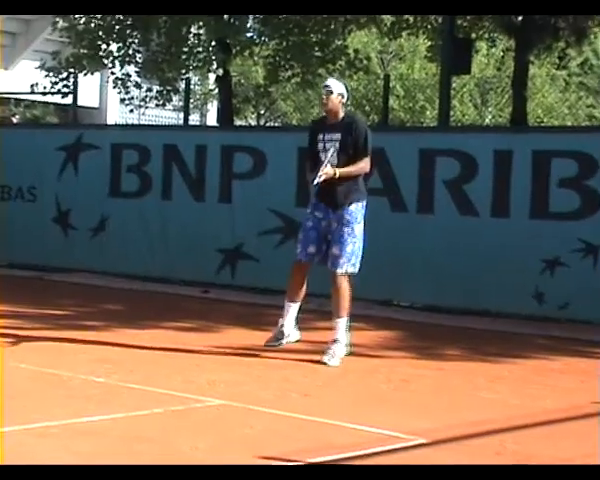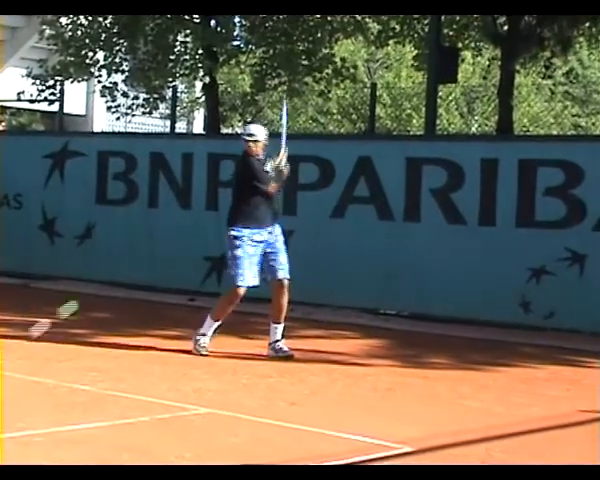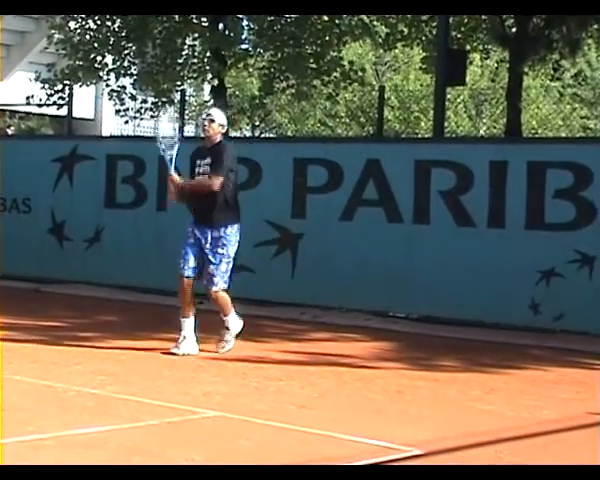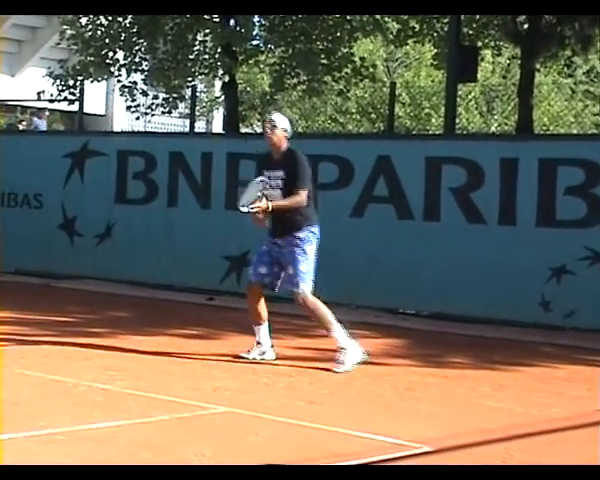
dt=1s
person 1, frame 1
left shoulder: (356, 125)
right shoulder: (316, 127)
left elbow: (365, 165)
left wrist: (336, 172)
right wrist: (313, 175)
left hip: (349, 207)
right hip: (320, 205)
left knee: (339, 274)
right knee: (300, 265)
left ankle: (339, 340)
right ankle: (287, 327)
person 1, frame 2
left shoulder: (263, 158)
right shoulder: (248, 163)
right elbow: (271, 189)
left wrist: (280, 166)
right wrist: (281, 173)
left hip: (270, 230)
right hip: (244, 233)
left knee: (281, 284)
right knee: (238, 291)
left ankle: (275, 341)
right ankle: (203, 334)
person 1, frame 3
left shoulder: (224, 150)
right shoulder: (197, 153)
left elbow: (214, 184)
left wrist: (182, 183)
right wrist: (179, 191)
left hip: (224, 228)
right hip: (198, 226)
left knee: (215, 289)
right knee: (185, 282)
left ankle: (232, 323)
right ankle: (188, 339)
person 1, frame 4
left shoulder: (297, 159)
right shoulder: (265, 162)
left elbow: (301, 198)
left wrist: (269, 205)
right wrist: (261, 211)
left hip: (302, 234)
right hip: (276, 236)
left knee: (302, 295)
right knee: (254, 288)
left ankle: (349, 348)
right ankle: (264, 345)
